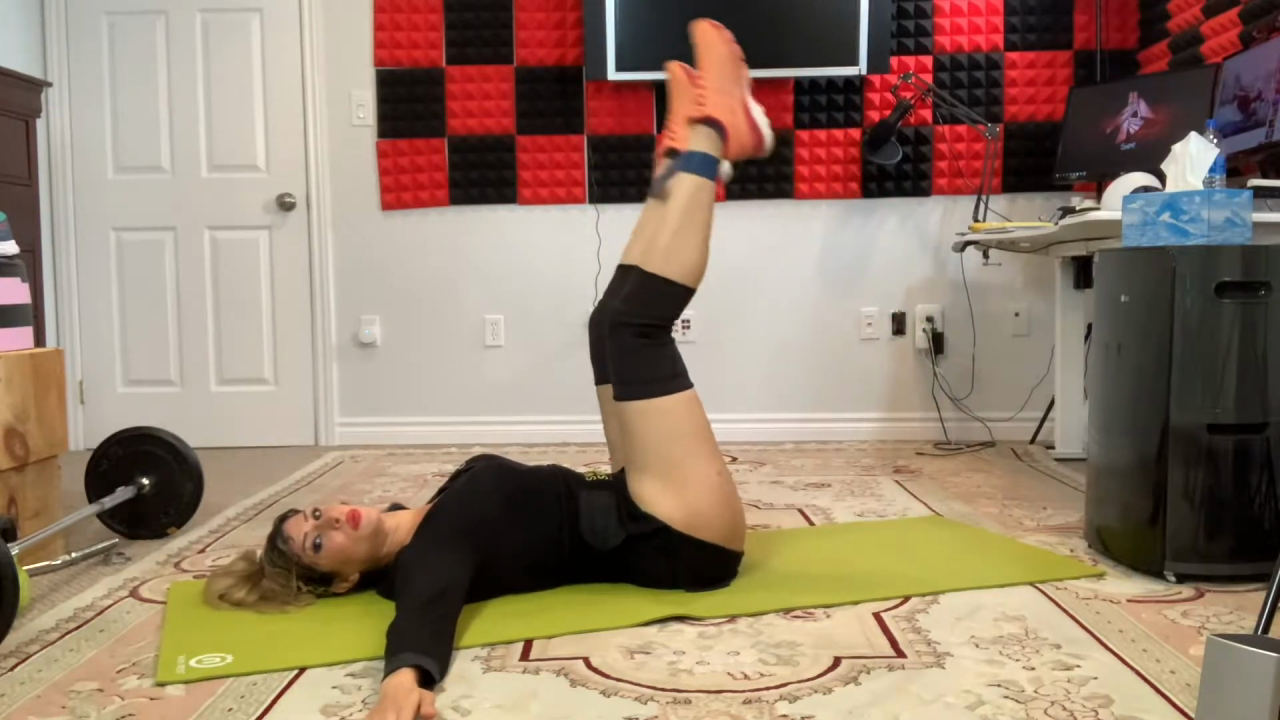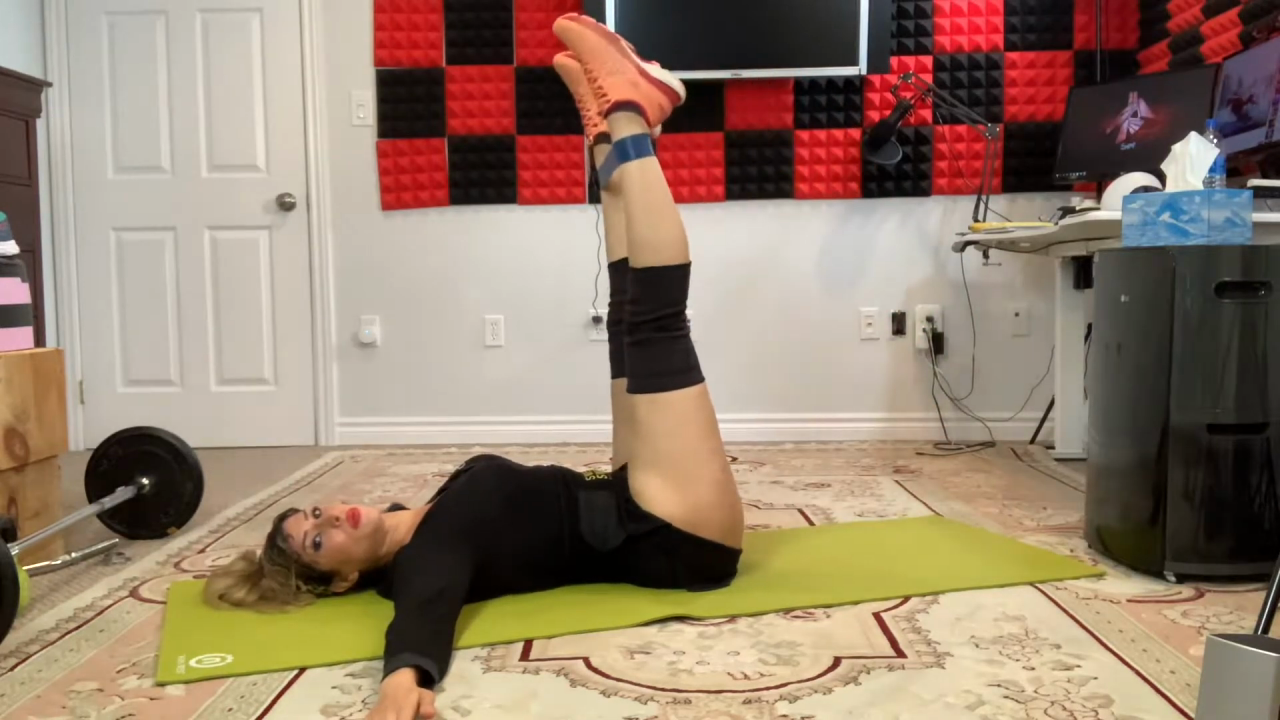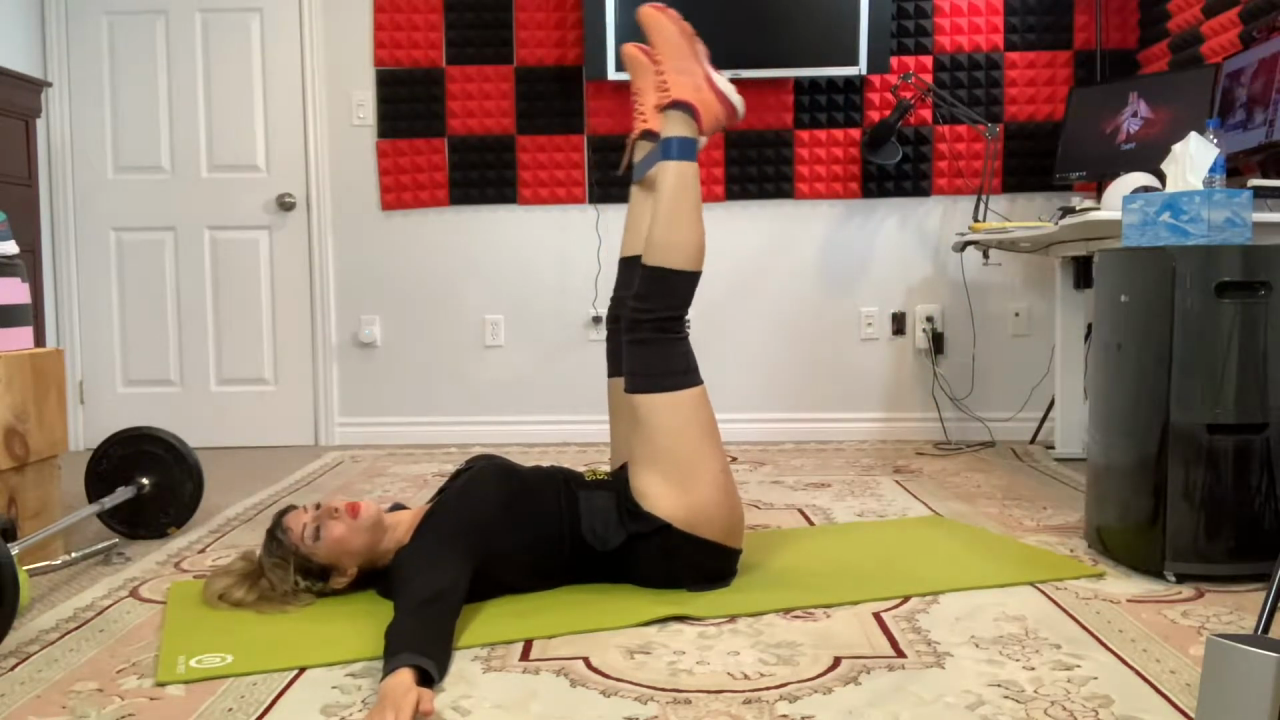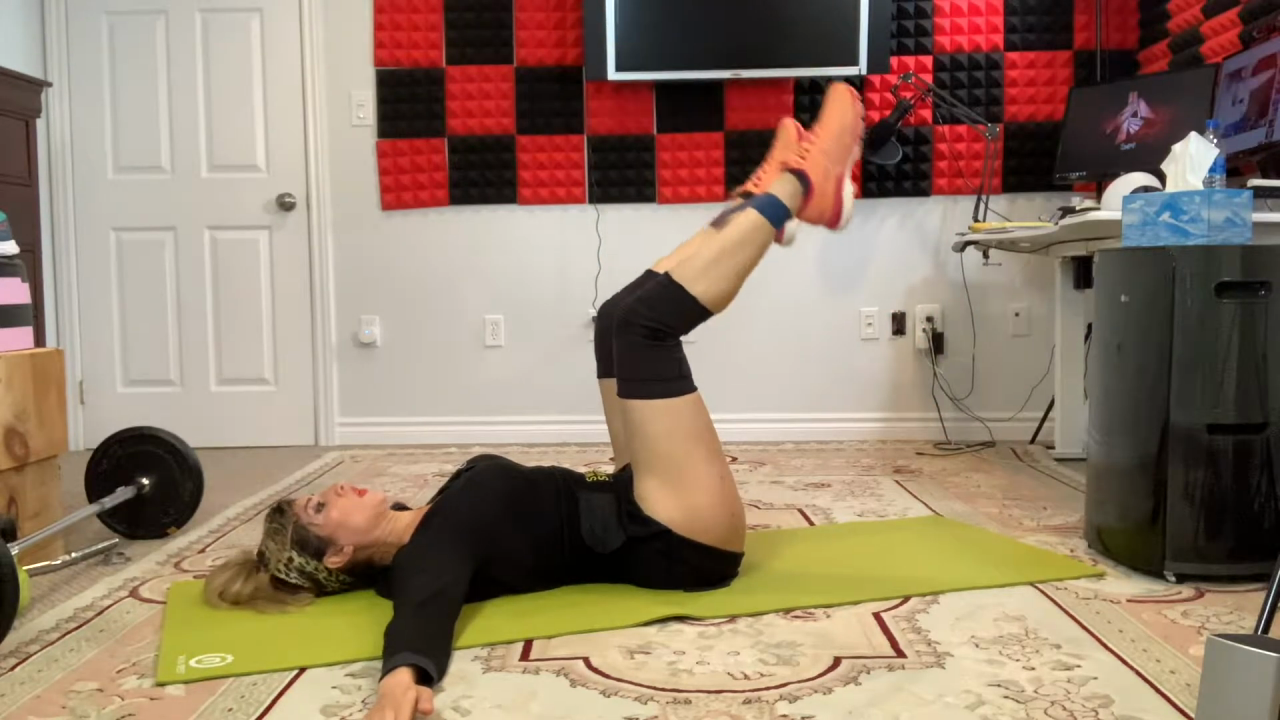
dt=0.4s
person 1, frame 1
left shoulder: (423, 521)
right shoulder: (422, 564)
right elbow: (426, 615)
left hip: (642, 525)
right hip: (685, 544)
left knee: (621, 325)
right knee: (628, 326)
left ankle: (685, 155)
right ankle: (710, 137)
person 1, frame 2
left shoulder: (420, 526)
right shoulder: (418, 564)
right elbow: (425, 610)
left hip: (629, 510)
right hip: (679, 541)
right knee: (652, 319)
left ankle: (612, 133)
right ankle: (624, 121)
person 1, frame 3
left shoulder: (419, 527)
right shoulder: (419, 564)
right elbow: (425, 612)
left hip: (627, 510)
right hip: (677, 542)
right knee: (651, 319)
left ankle: (658, 131)
right ankle: (680, 118)
person 1, frame 4
left shoulder: (419, 531)
right shoulder: (416, 563)
right elbow: (424, 612)
left hip: (632, 520)
right hip: (679, 548)
left knee: (626, 324)
right knee: (633, 323)
left ankle: (771, 196)
right ankle: (794, 187)
